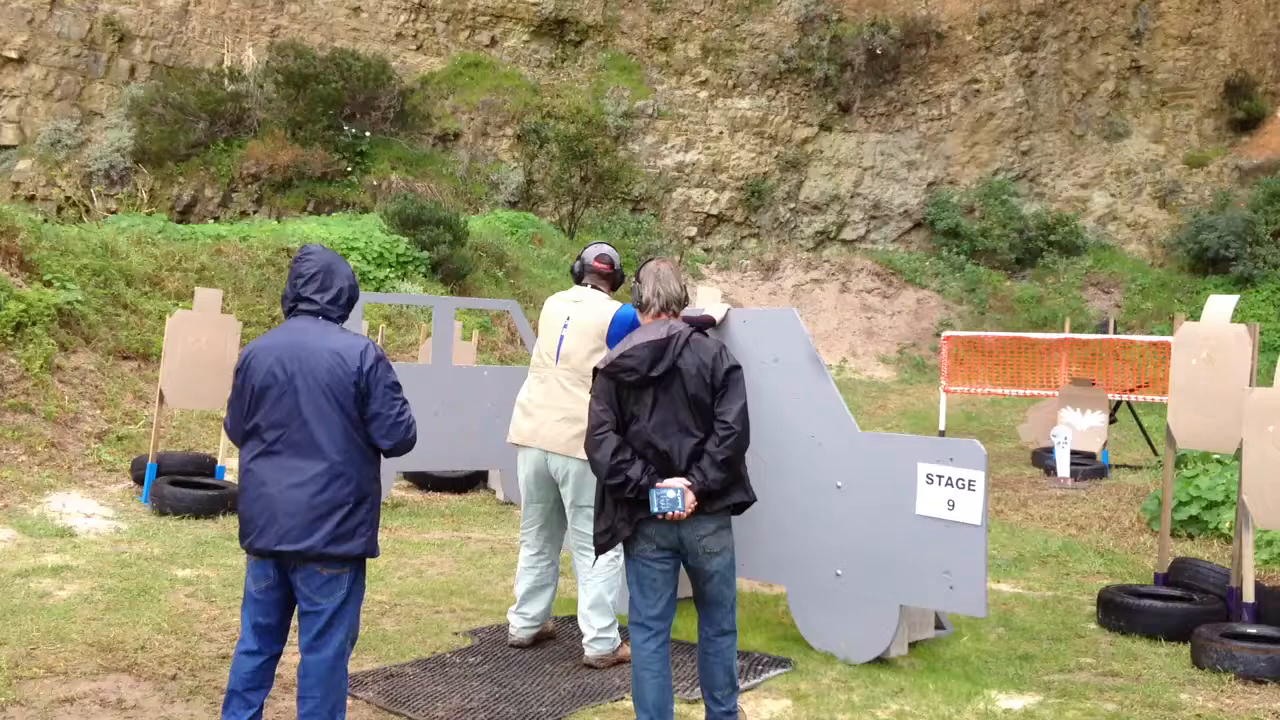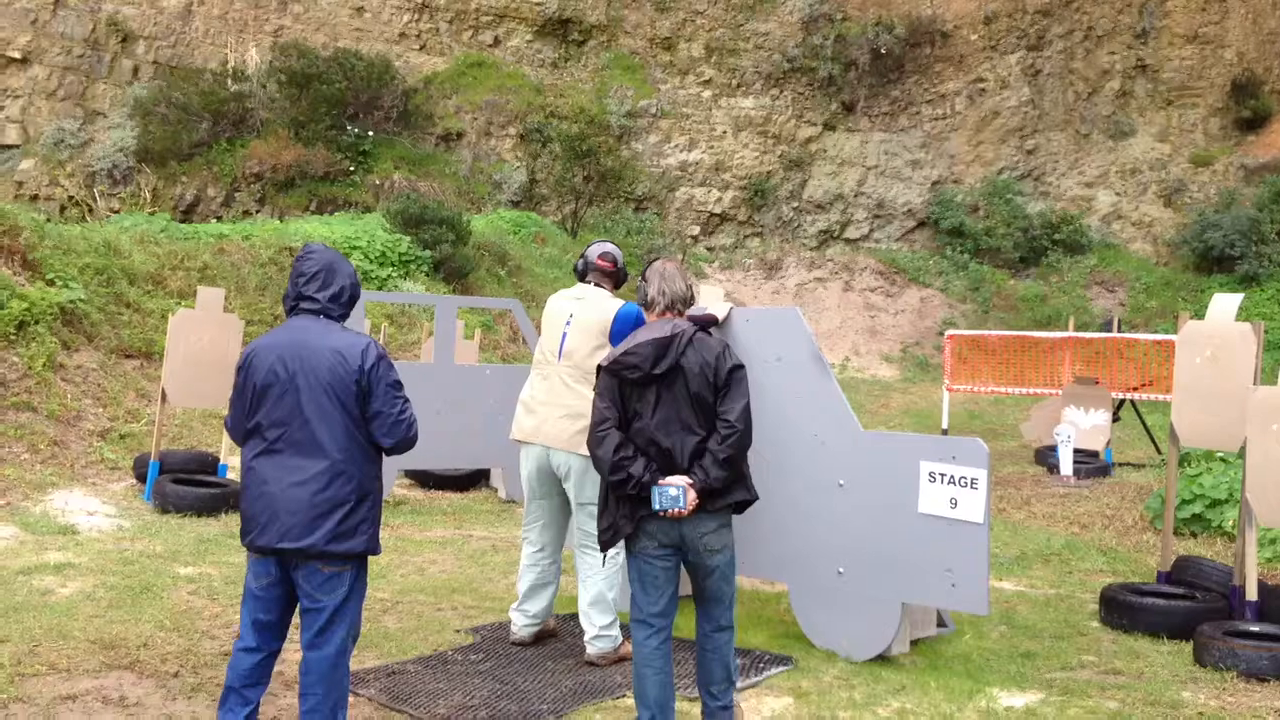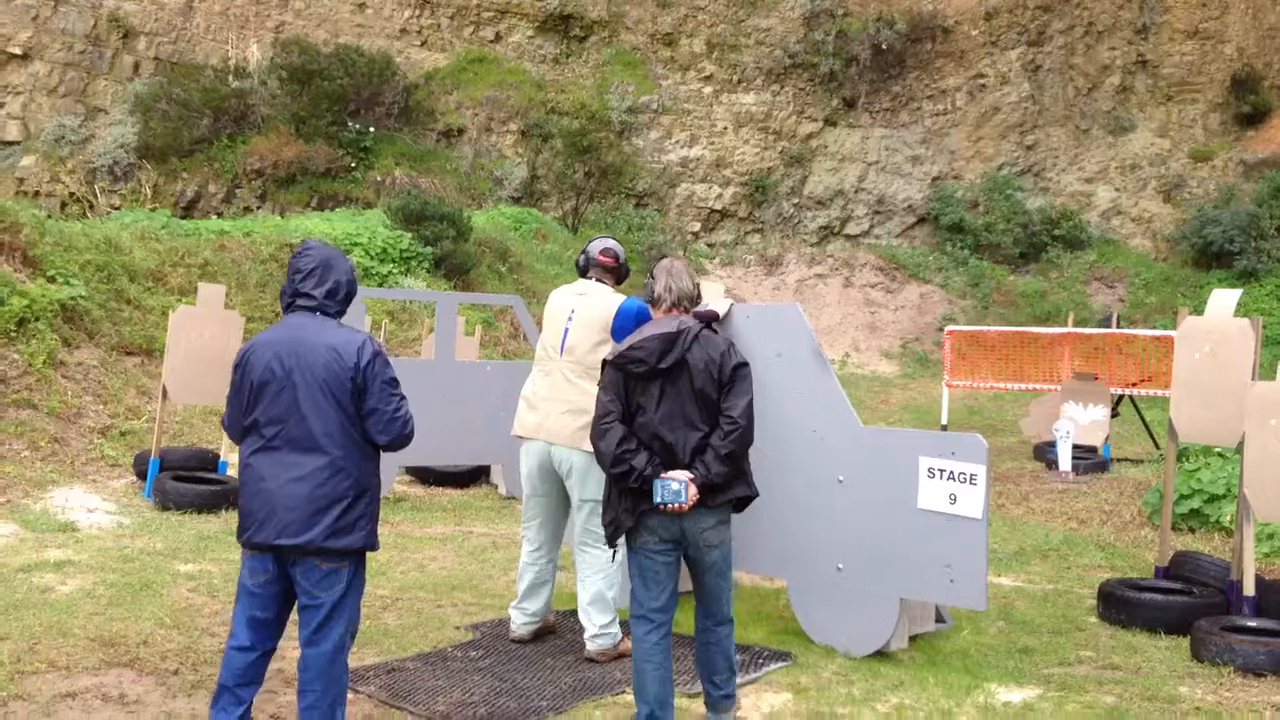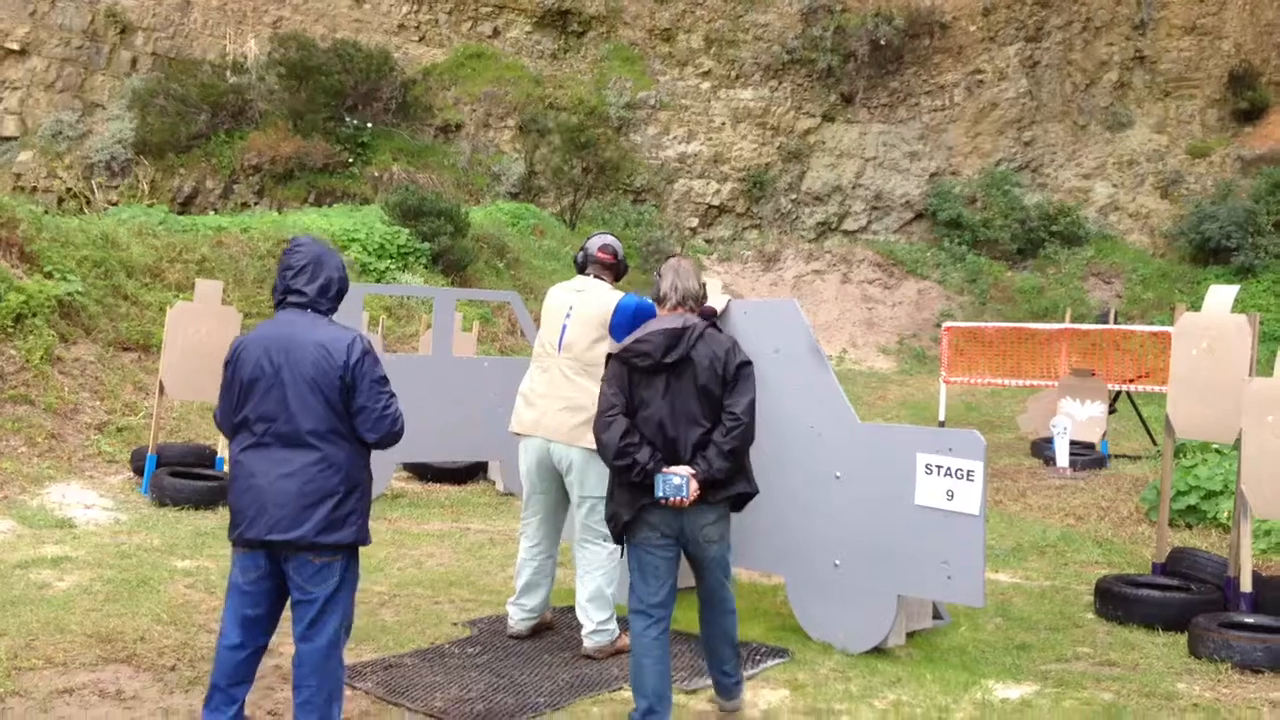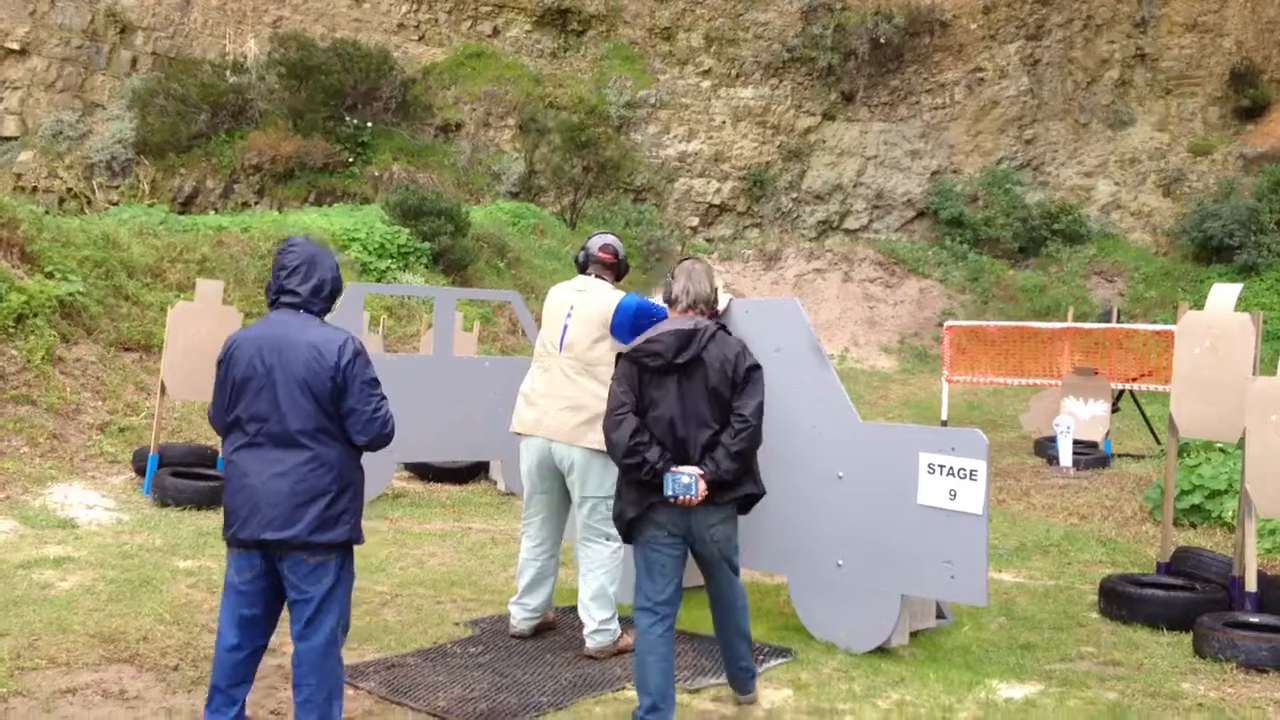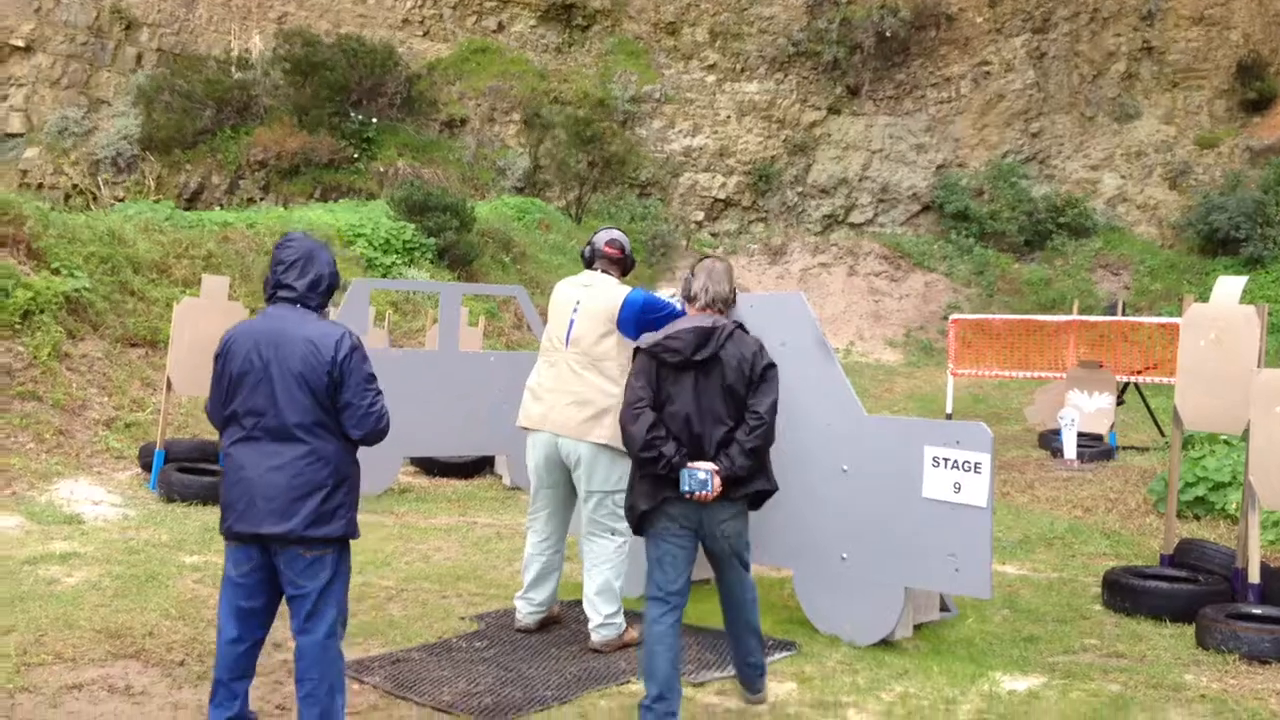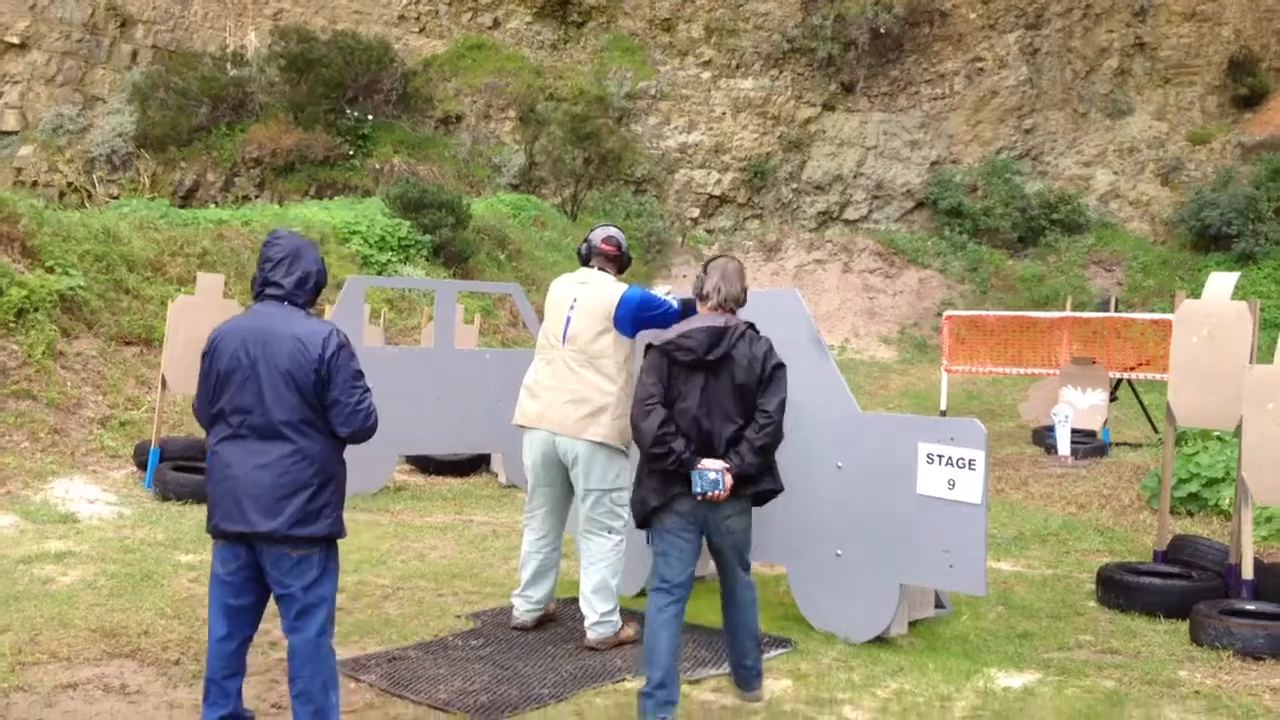
dt=0.1s
person 1, frame 1
left shoulder: (255, 353)
right shoulder: (361, 354)
left elbow: (237, 430)
right elbow: (398, 437)
left hip: (265, 523)
right hip: (331, 528)
left knee: (257, 637)
right knee: (325, 647)
person 1, frame 2
left shoulder: (257, 352)
right shoulder: (362, 353)
left elbow: (238, 429)
right elbow: (399, 435)
left hip: (268, 520)
right hip: (332, 525)
left knee: (256, 634)
right knee: (326, 643)
person 1, frame 3
left shoulder: (255, 349)
right shoulder: (359, 349)
left elbow: (235, 426)
right elbow: (395, 432)
left hip: (264, 517)
right hip: (330, 522)
left knee: (251, 631)
right knee: (325, 642)
person 1, frame 4
left shoulder: (246, 345)
right shoulder: (349, 347)
left elbow: (227, 422)
right elbow: (384, 429)
left hip: (256, 514)
right hip: (321, 518)
left knee: (242, 629)
right knee: (319, 637)
person 1, frame 5
left shoulder: (238, 345)
right shoulder: (339, 347)
left elbow: (221, 421)
right elbow: (375, 431)
left hip: (250, 514)
right hip: (315, 518)
left knee: (240, 630)
right knee: (317, 636)
person 1, frame 6
left shoulder: (236, 339)
right shoulder: (336, 342)
left elbow: (218, 415)
right elbow: (370, 426)
left hip: (247, 507)
right hip: (311, 511)
left knee: (239, 622)
right knee: (317, 630)
person 1, frame 7
left shoulder: (223, 337)
right shoulder: (324, 340)
left elbow: (205, 414)
right elbow: (358, 424)
right wrist: (315, 418)
left hip: (233, 506)
right hip: (298, 510)
left knee: (229, 622)
right knee: (308, 628)
person 2, frame 1
left shoulder: (614, 366)
right shoulder: (714, 354)
left elbow: (601, 441)
right elbow: (733, 429)
left wrist: (645, 486)
right wrist: (699, 485)
left hip: (645, 517)
right hip: (706, 514)
left knee: (649, 628)
right knee: (718, 622)
person 2, frame 2
left shoulder: (618, 364)
right shoulder: (717, 353)
left elbow: (603, 439)
right elbow: (735, 427)
left wrist: (648, 484)
right wrist: (701, 483)
left hip: (647, 515)
right hip: (707, 512)
left knee: (651, 625)
right knee: (717, 619)
person 2, frame 3
left shoulder: (623, 358)
right shoulder: (722, 351)
left elbow: (606, 433)
right elbow: (737, 425)
left wrist: (649, 477)
right wrist: (701, 478)
left hip: (648, 509)
right hip: (707, 506)
left knee: (650, 619)
right knee: (716, 610)
person 2, frame 4
left shoulder: (627, 354)
right shoulder: (725, 349)
left elbow: (609, 427)
right elbow: (739, 422)
left wrist: (652, 471)
right wrist: (702, 474)
left hip: (649, 504)
right hip: (707, 502)
left knee: (649, 615)
right knee: (717, 600)
person 2, frame 5
left shoulder: (638, 354)
right shoulder: (735, 353)
left elbow: (619, 425)
right elbow: (746, 424)
left wrist: (660, 471)
right wrist: (710, 475)
left hip: (657, 503)
right hip: (714, 501)
left knee: (654, 613)
right knee: (727, 594)
right ankle: (743, 682)
person 2, frame 6
left shoulder: (655, 349)
right shoulder: (751, 351)
left elbow: (635, 420)
right elbow: (761, 422)
left wrist: (677, 466)
right wrist: (724, 471)
left hip: (670, 497)
right hip: (726, 497)
left knee: (663, 605)
right knee: (737, 590)
right ankle: (753, 680)
person 2, frame 7
left shoulder: (666, 347)
right shoulder: (760, 351)
left elbow: (646, 416)
right elbow: (768, 421)
left wrist: (687, 462)
right wrist: (735, 470)
left hip: (676, 491)
right hip: (731, 493)
left knee: (666, 594)
right knee: (738, 587)
right ankle: (749, 679)
person 3, frame 1
left shoulder: (554, 305)
right shoulder: (617, 315)
left hip: (532, 437)
right hip: (581, 446)
left knee: (538, 537)
right knee: (597, 544)
left ankle: (525, 624)
right ankle: (601, 643)
person 3, frame 2
left shoulder: (554, 304)
right shoulder: (619, 314)
right wrist: (713, 319)
left hip: (537, 435)
right hip: (586, 443)
left knee: (540, 535)
right knee: (599, 543)
left ankle: (527, 622)
right ankle: (602, 641)
person 3, frame 3
left shoulder: (556, 299)
right shoulder: (621, 309)
left hip: (536, 431)
right hip: (585, 440)
left knee: (539, 532)
right knee: (596, 540)
left ankle: (527, 619)
right ankle: (602, 638)
person 3, frame 4
left shoulder: (555, 295)
right shoulder: (619, 306)
left hip: (535, 427)
right hip: (584, 436)
left knee: (537, 528)
right knee: (596, 537)
left ankle: (524, 615)
right ankle: (600, 634)
person 3, frame 5
left shoulder: (556, 296)
right shoulder: (621, 306)
left hip: (536, 427)
right hip: (586, 435)
left knee: (539, 528)
right knee: (599, 536)
left ankle: (526, 615)
right ankle: (601, 634)
person 3, frame 6
left shoulder: (562, 290)
right shoulder: (627, 301)
right elbow: (685, 314)
left hip: (542, 422)
right hip: (594, 430)
left knee: (544, 522)
right knee: (604, 531)
left ankle: (531, 609)
right ankle: (607, 628)
person 3, frame 7
left shoulder: (558, 288)
right shoulder: (624, 298)
right elbow: (682, 311)
left hip: (539, 420)
right hip: (590, 428)
left knee: (541, 520)
right knee: (602, 528)
left ankle: (529, 607)
right ankle: (602, 626)
